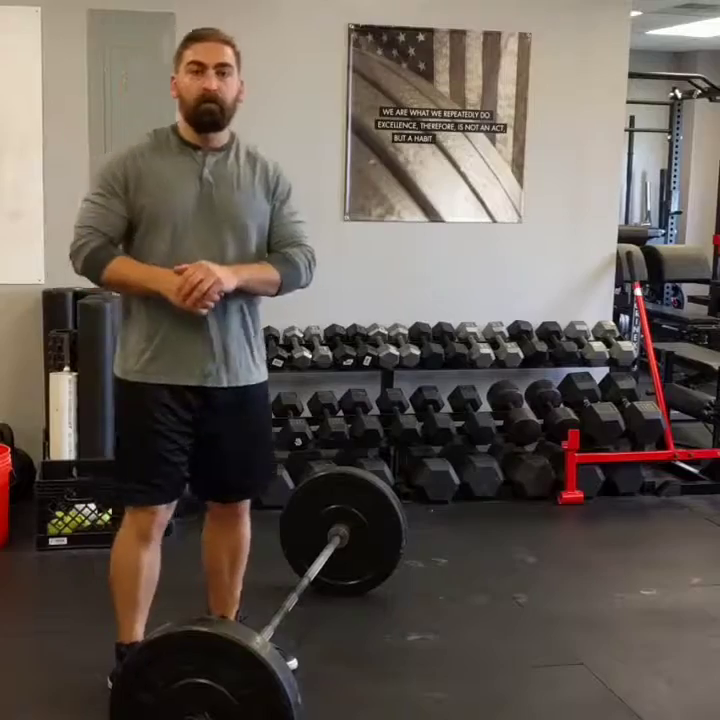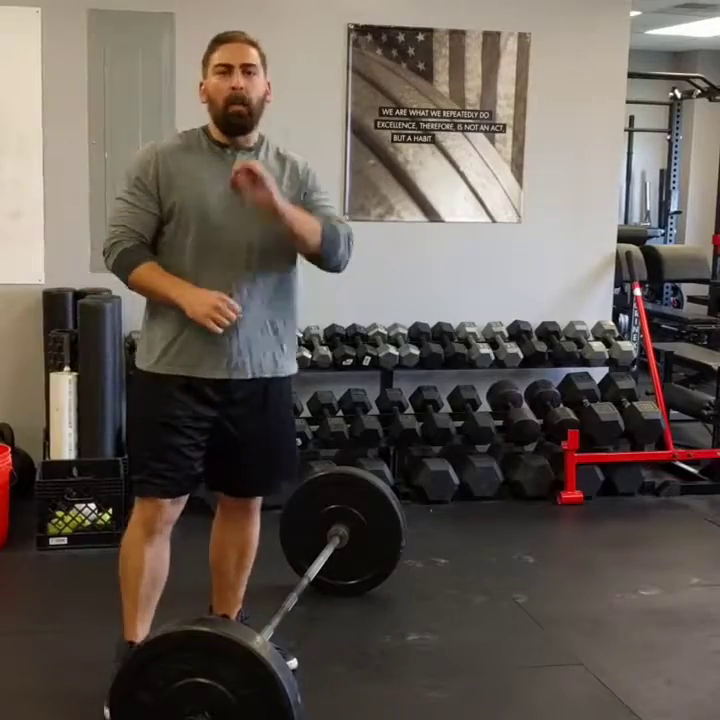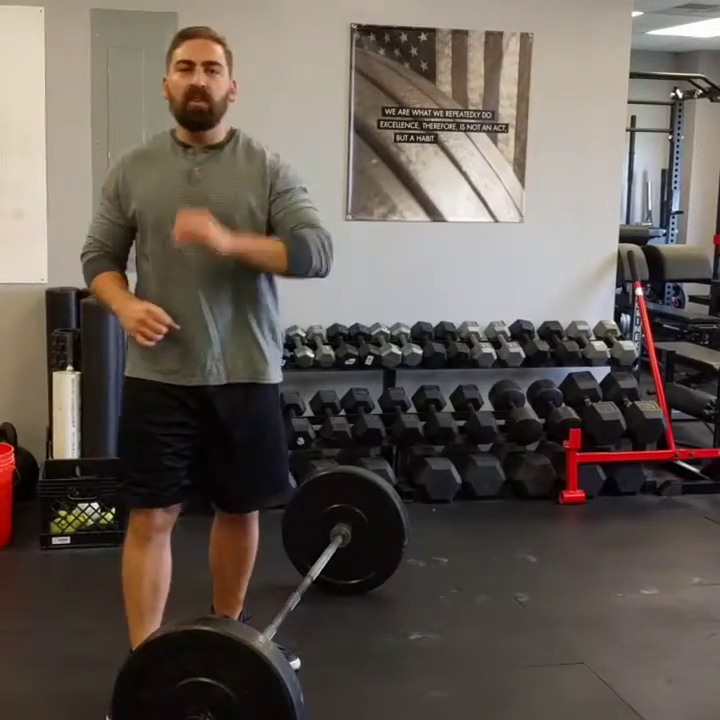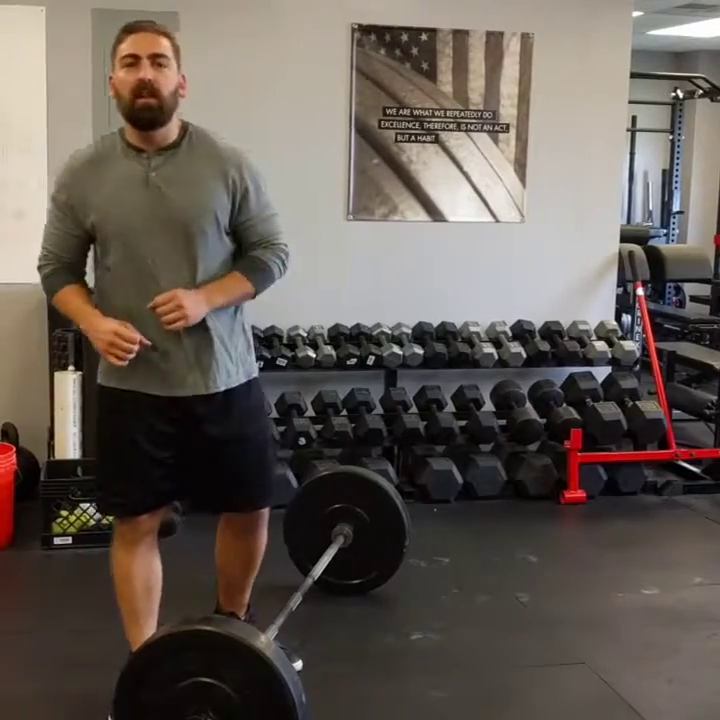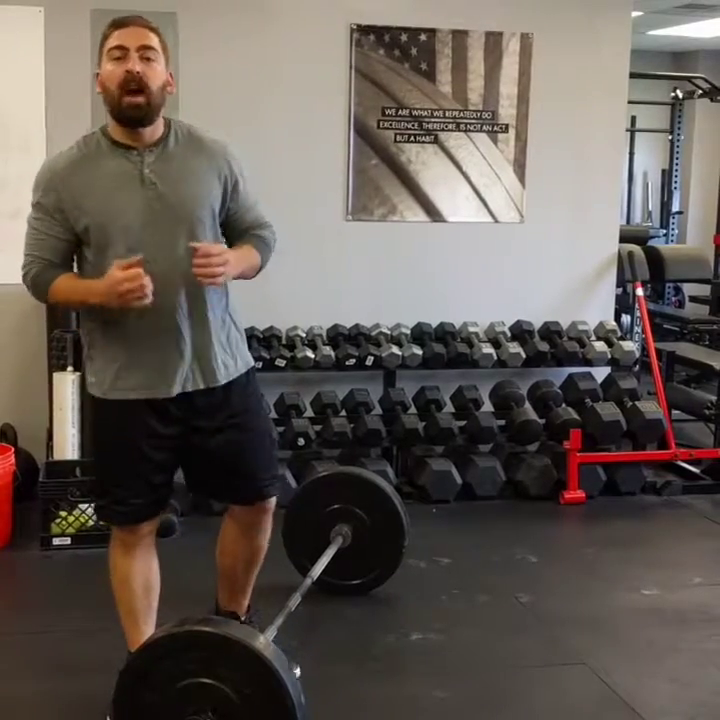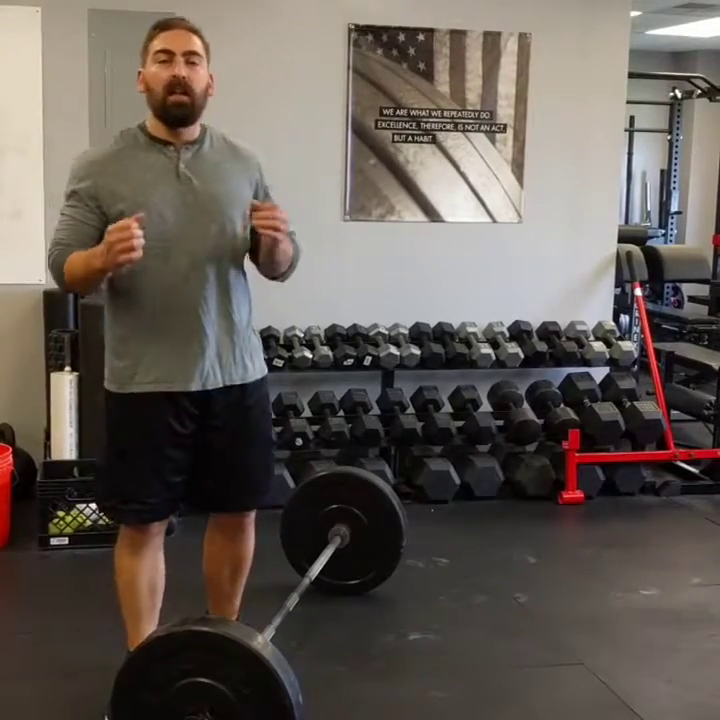
dt=0.4s
person 1, frame 1
left shoulder: (266, 174)
right shoulder: (132, 165)
left elbow: (300, 261)
right elbow: (88, 250)
left wrist: (232, 275)
right wrist: (163, 281)
left hip: (239, 375)
right hip: (155, 375)
left knee: (232, 506)
right knee: (147, 514)
right ankle: (130, 651)
person 1, frame 2
left shoulder: (294, 172)
right shoulder: (160, 161)
left elbow: (336, 251)
right elbow: (121, 248)
left wrist: (274, 203)
right wrist: (188, 294)
left hip: (263, 370)
right hip: (174, 367)
left knee: (243, 502)
right knee: (156, 509)
left ankle: (226, 629)
right ankle: (132, 650)
person 1, frame 3
left shoulder: (267, 170)
right shoulder: (132, 170)
left elbow: (316, 253)
right elbow: (98, 256)
left wrist: (230, 240)
right wrist: (125, 305)
left hip: (247, 375)
right hip: (158, 376)
left knee: (239, 510)
right knee: (150, 519)
left ankle: (228, 629)
person 1, frame 4
left shoulder: (228, 164)
right shoulder: (81, 174)
left elbow: (271, 253)
right elbow: (57, 269)
left wrist: (206, 298)
right wrist: (94, 322)
left hip: (223, 377)
right hip: (132, 385)
left knee: (248, 511)
right knee: (136, 524)
left ankle: (233, 622)
person 1, frame 5
left shoulder: (212, 156)
right shoulder: (64, 174)
left elbow: (259, 233)
right elbow: (40, 273)
left wrist: (233, 263)
right wrist: (101, 291)
left hip: (222, 372)
right hip: (126, 388)
left knee: (256, 501)
right knee: (133, 528)
left ankle: (232, 621)
person 1, frame 6
left shoulder: (241, 164)
right shoulder: (100, 167)
left elbow: (281, 262)
right elbow: (62, 267)
left wrist: (277, 243)
right wrist: (104, 255)
left hip: (236, 375)
right hip: (145, 383)
left knee: (236, 515)
right knee: (142, 527)
